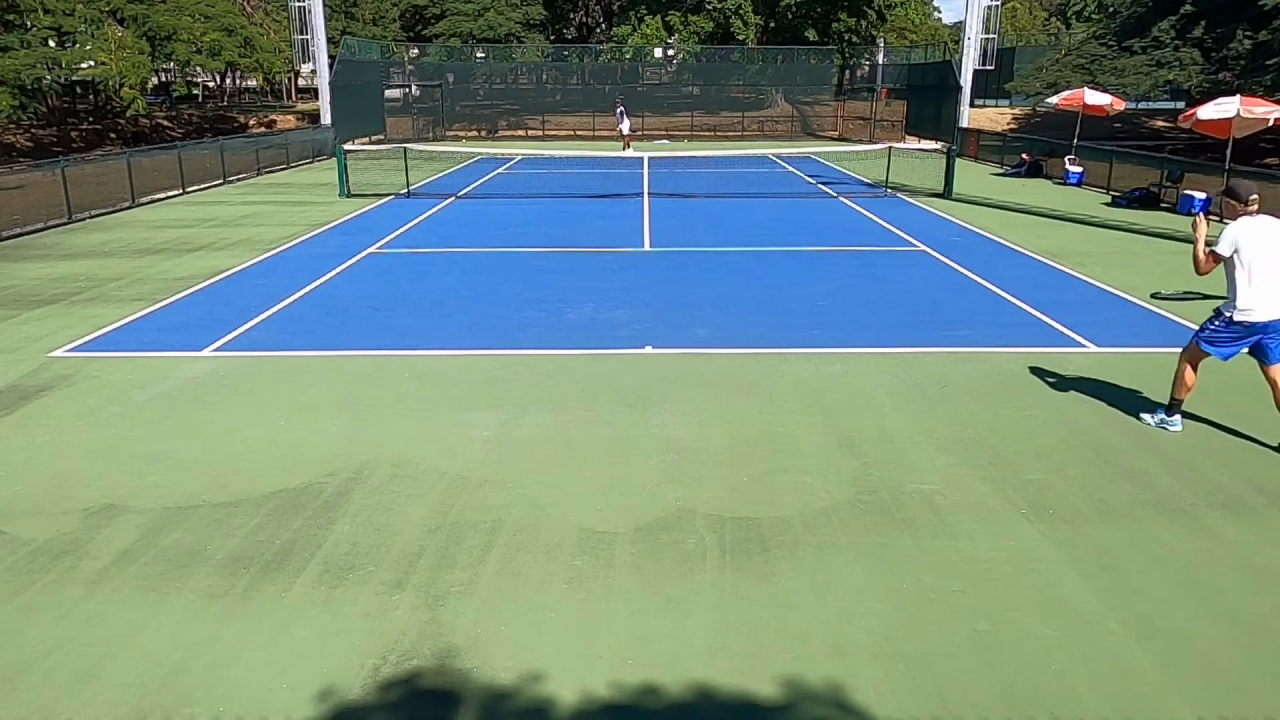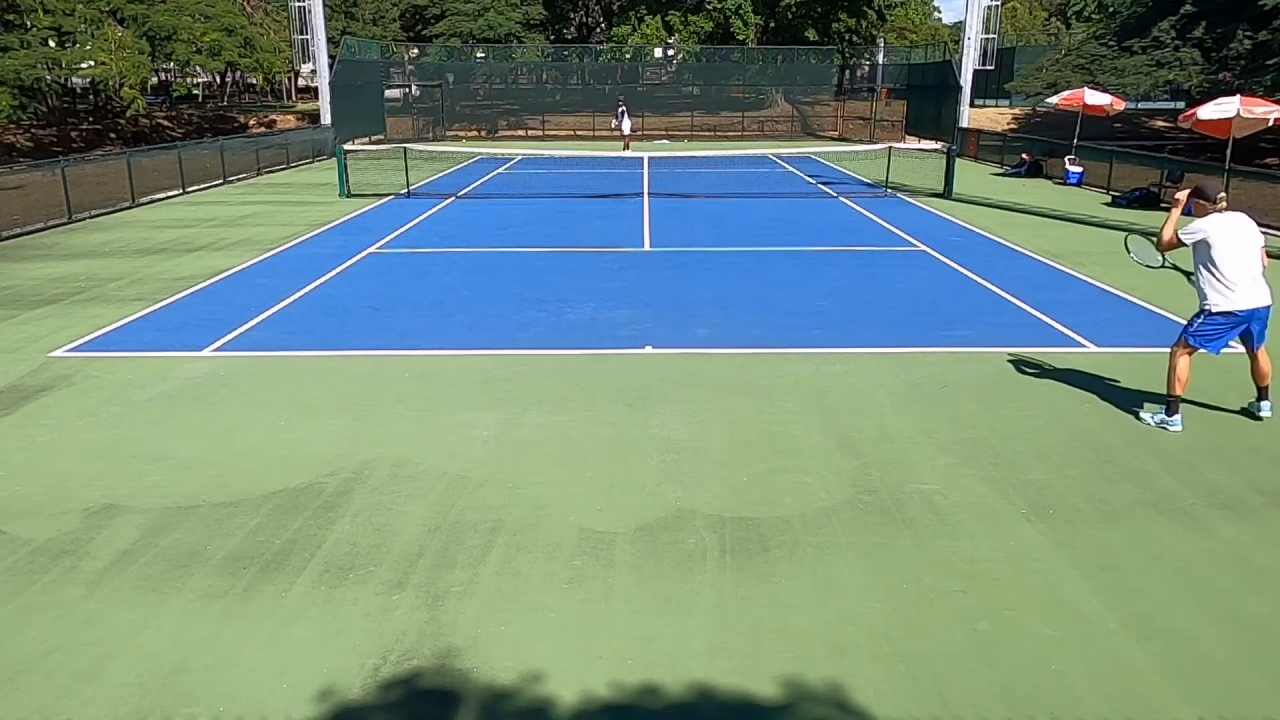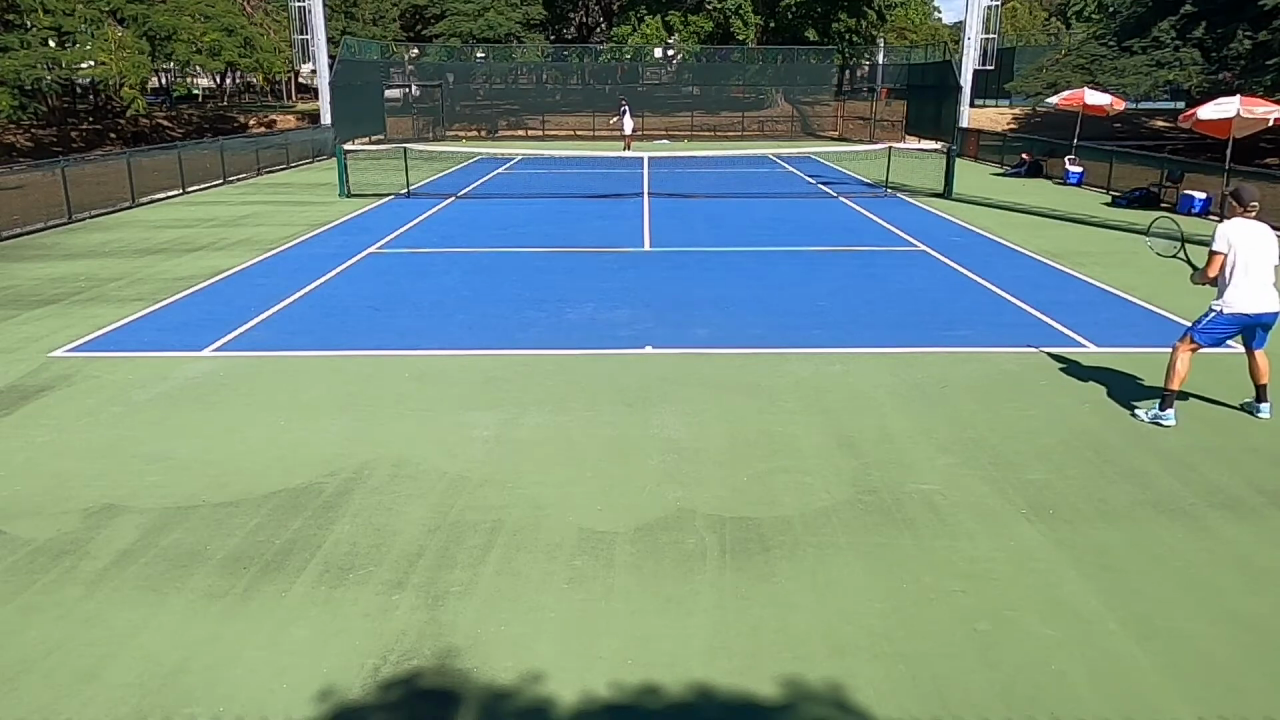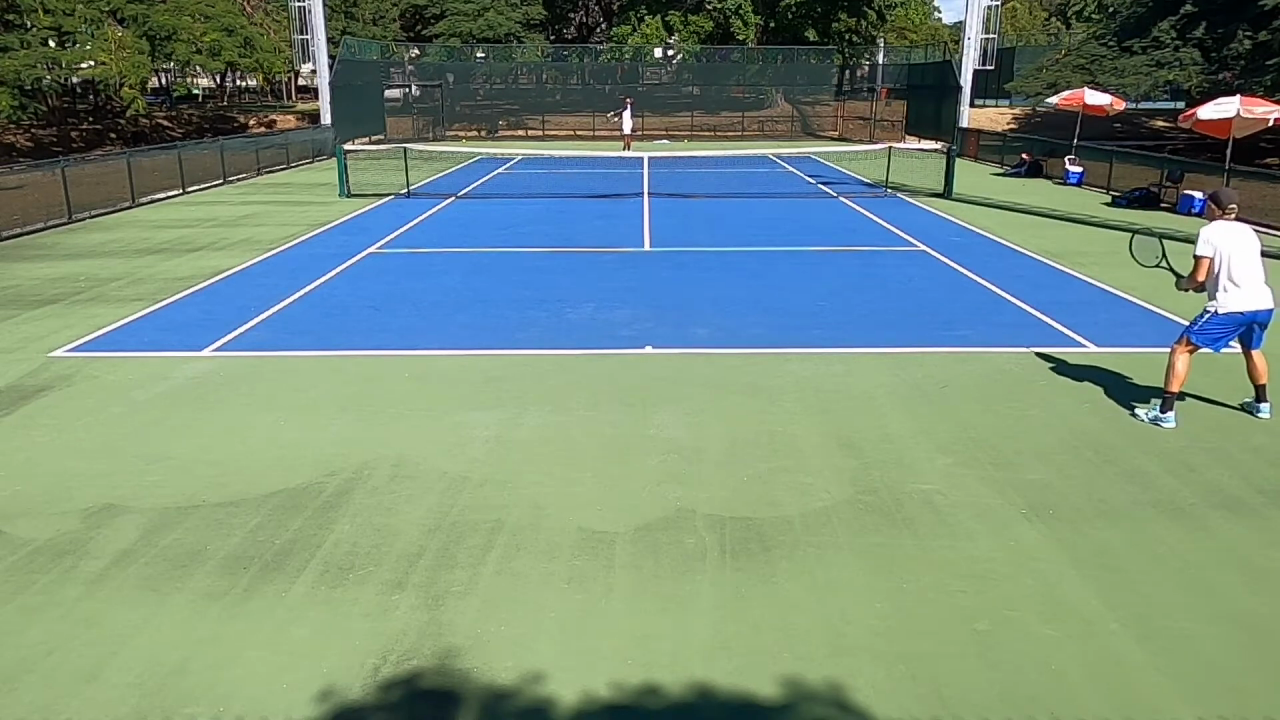
dt=0.4s
person 1, frame 1
left shoulder: (1236, 229)
left elbow: (1202, 268)
left wrist: (1199, 237)
left hip: (1243, 314)
left knee: (1190, 357)
left ankle: (1172, 416)
person 1, frame 2
left shoulder: (1204, 226)
right shoulder: (1245, 220)
left elbow: (1163, 244)
right elbow: (1263, 262)
left wrist: (1176, 209)
left hip: (1226, 307)
right hip: (1261, 302)
left knee: (1180, 351)
right knee: (1256, 350)
left ankle: (1171, 415)
right ankle: (1263, 402)
person 1, frame 3
left shoulder: (1227, 228)
left elbow: (1210, 272)
left wrist: (1196, 277)
right wrist: (1222, 278)
left hip: (1235, 307)
left knee: (1183, 348)
right knee: (1254, 348)
left ankle: (1165, 410)
person 1, frame 4
left shoulder: (1209, 232)
right shoulder: (1249, 232)
left elbow: (1199, 277)
left wrist: (1183, 283)
right wrist: (1204, 285)
left hip: (1231, 307)
right hip: (1263, 305)
left knee: (1180, 350)
right knee: (1251, 349)
left ankle: (1165, 412)
right ankle: (1262, 403)
